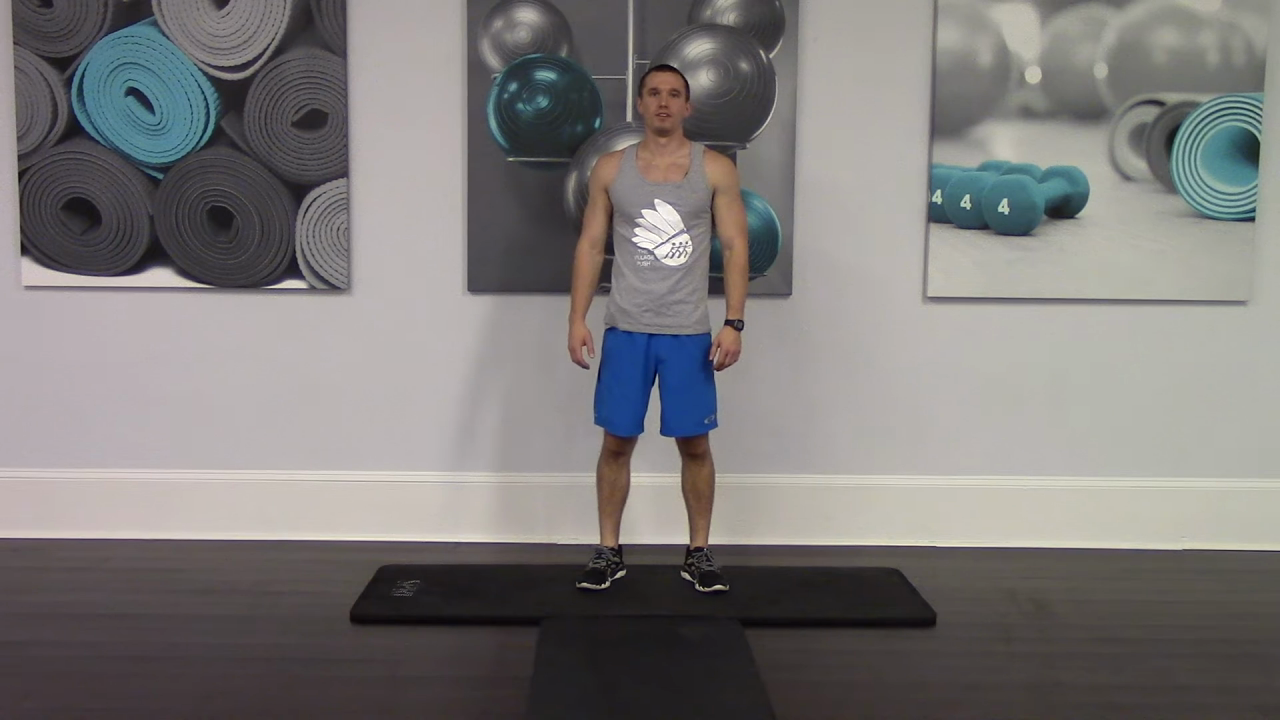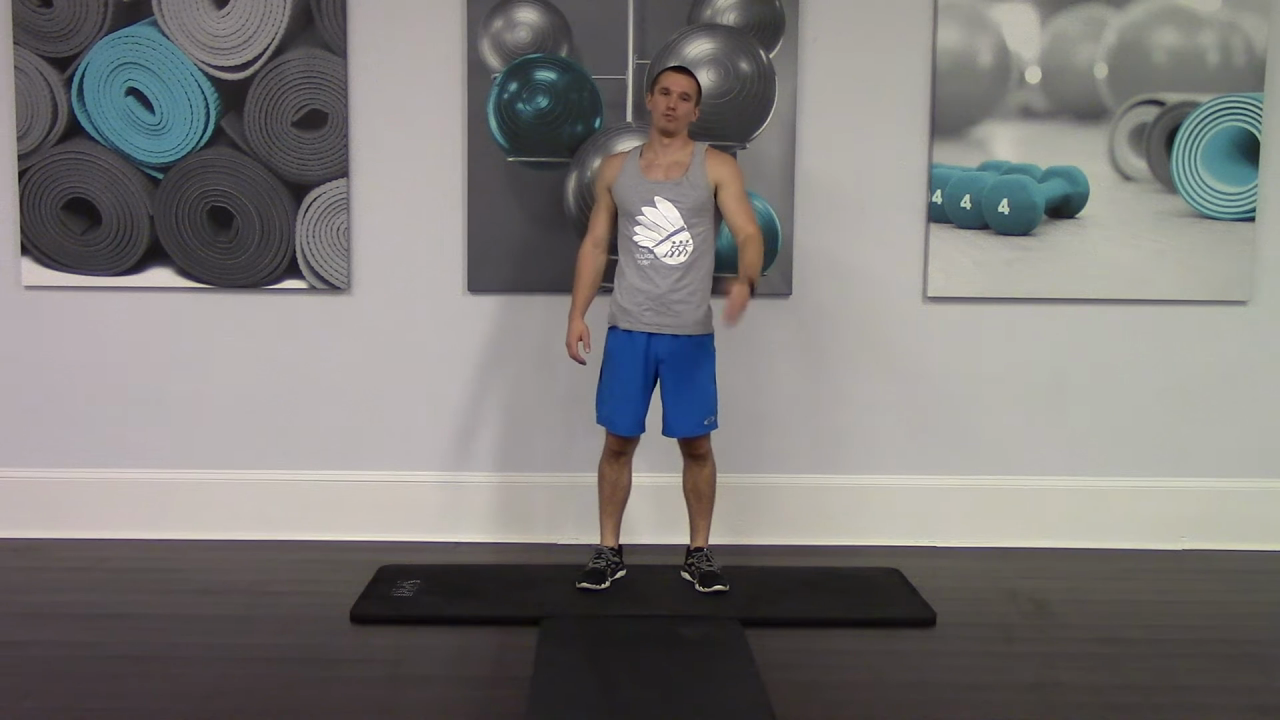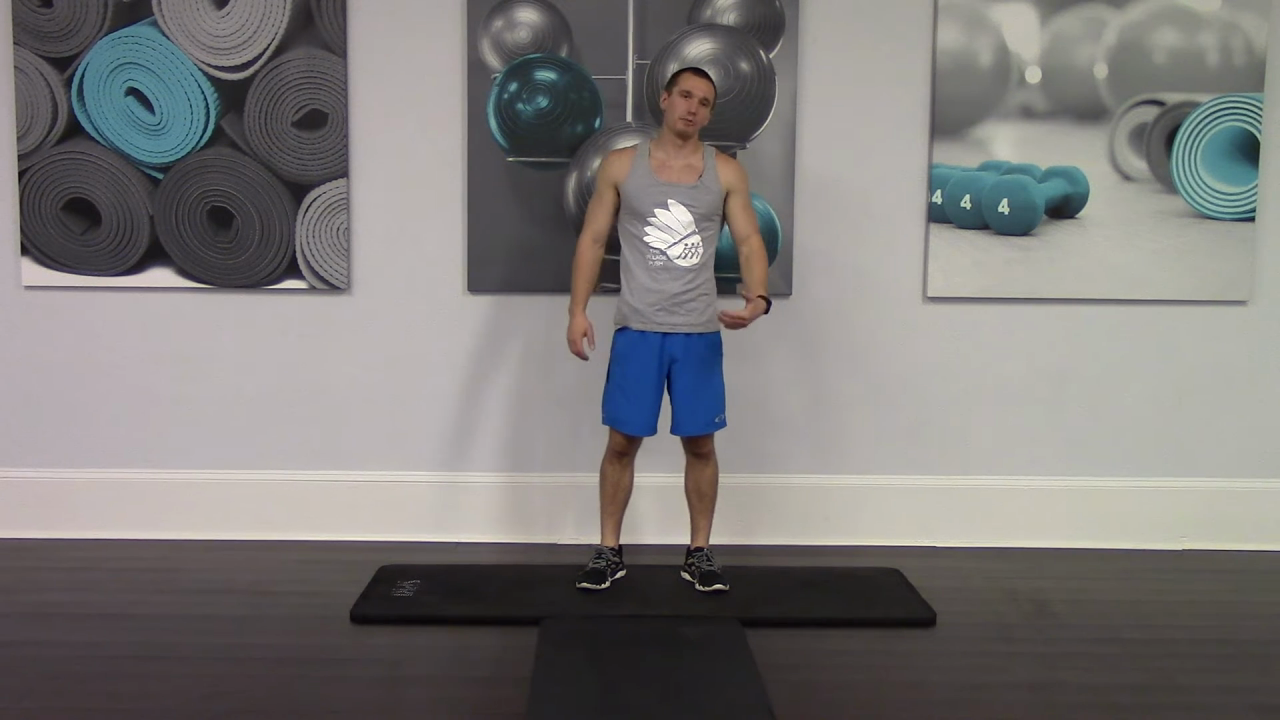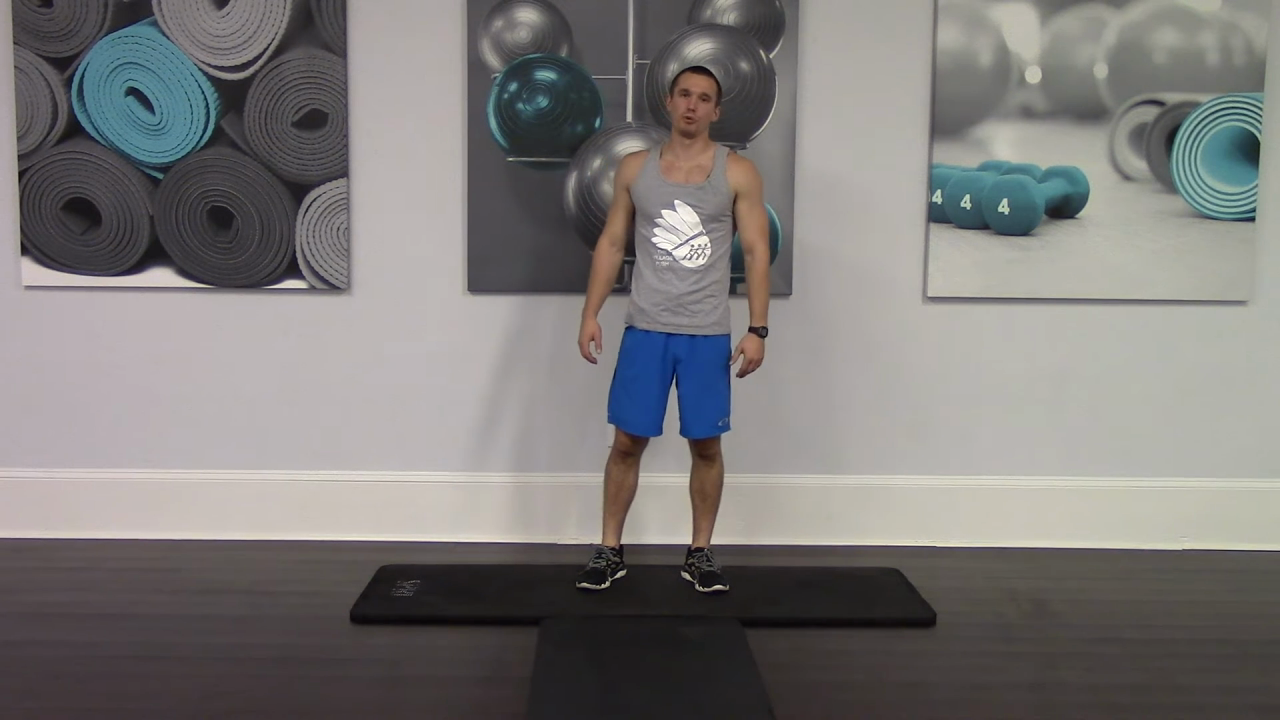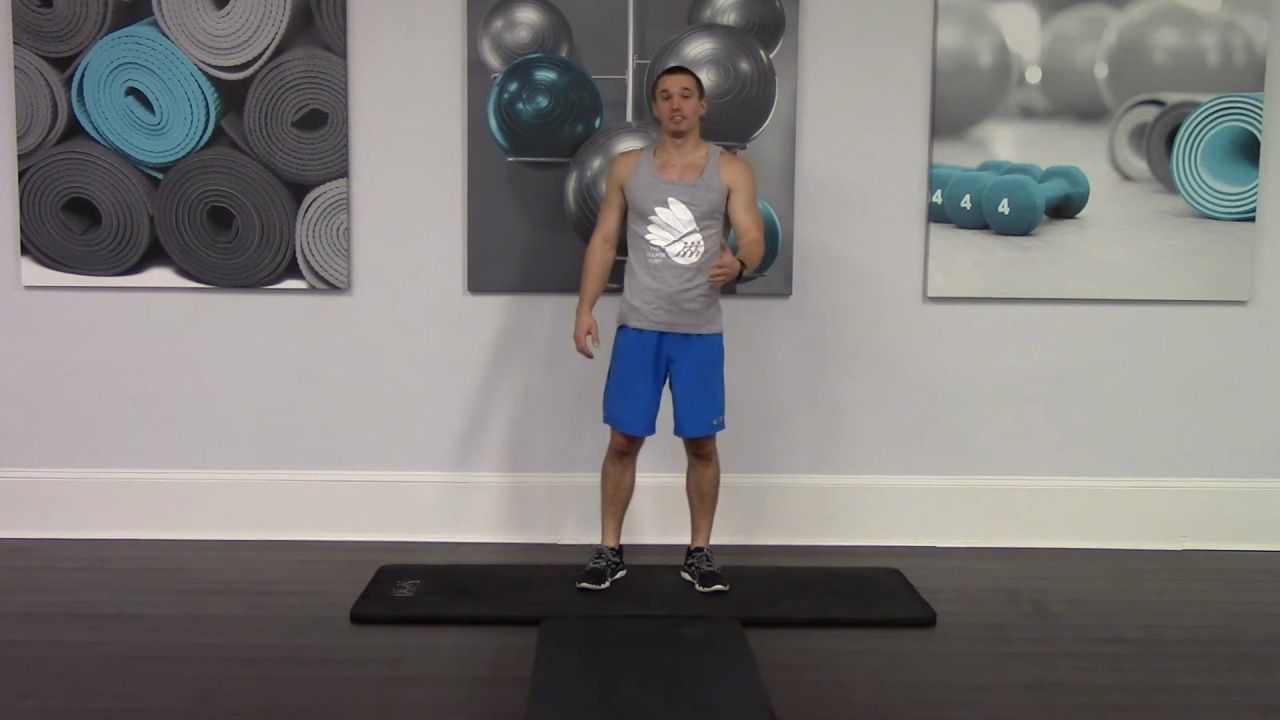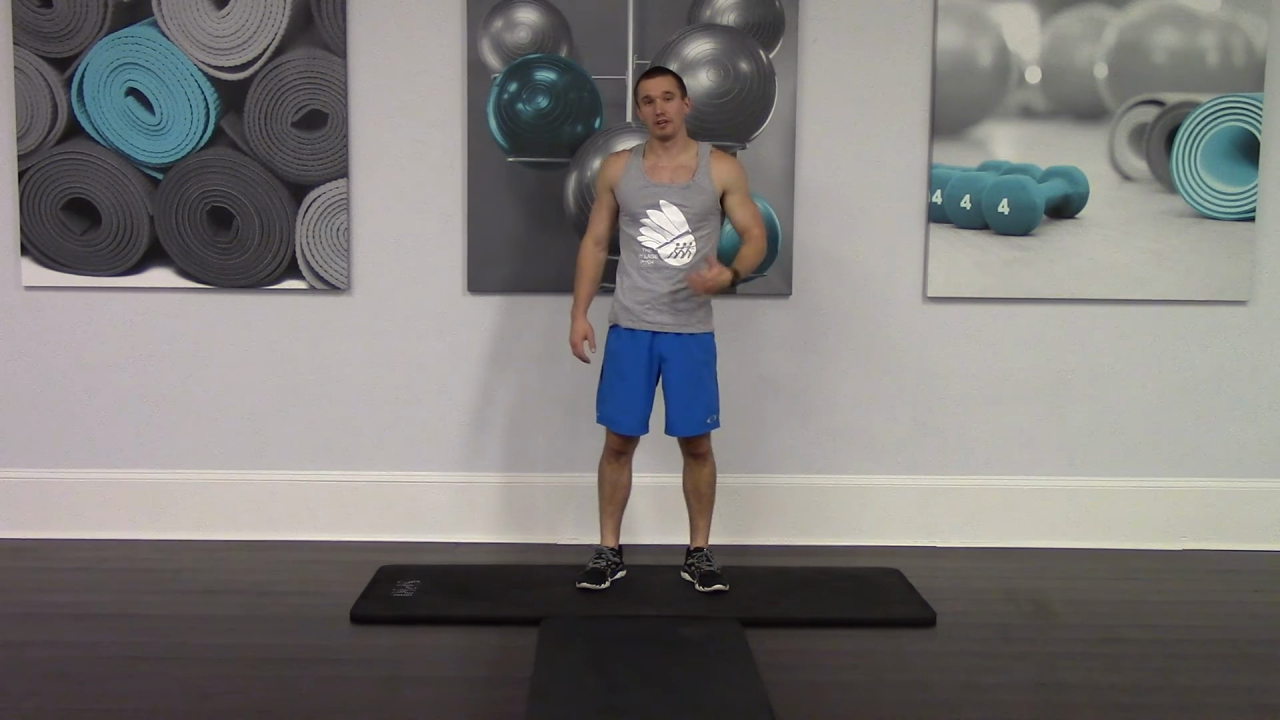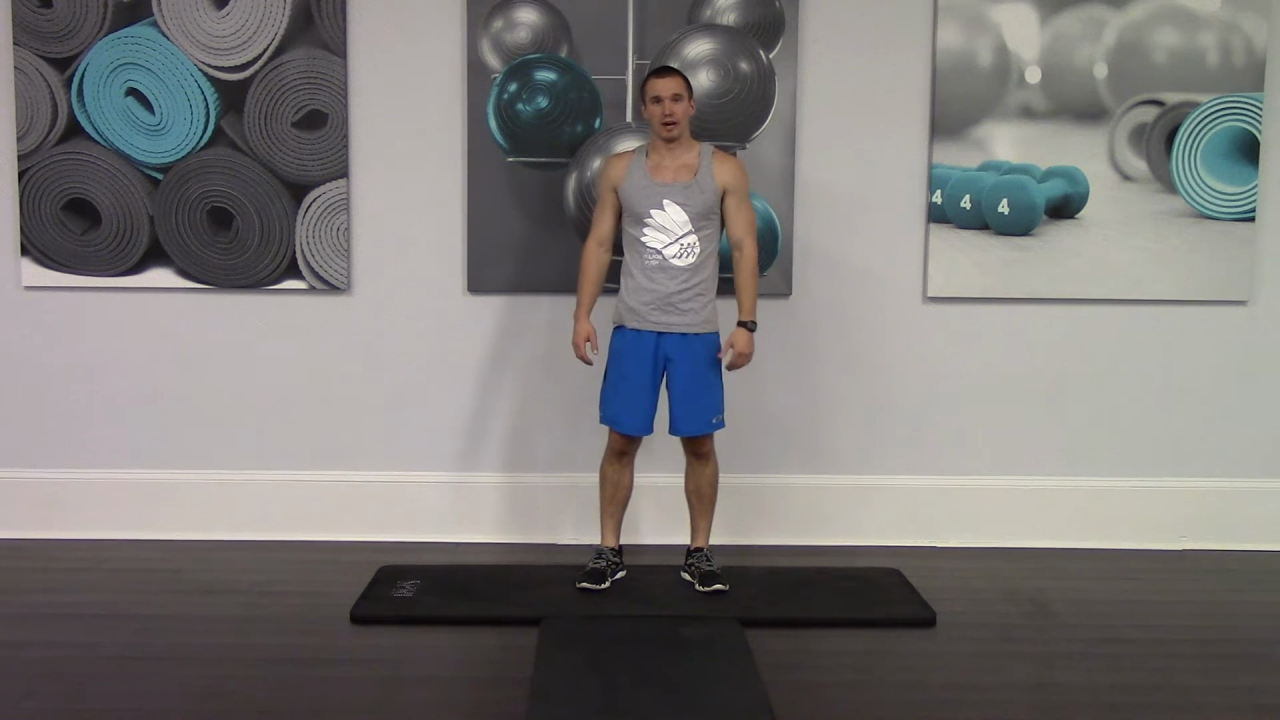
dt=0.7s
person 1, frame 1
left shoulder: (716, 168)
right shoulder: (610, 168)
left elbow: (735, 247)
right elbow: (591, 245)
left wrist: (733, 323)
right wrist: (577, 319)
left hip: (689, 332)
right hip: (626, 329)
left knee: (695, 443)
right knee: (616, 441)
left ankle: (698, 552)
right ankle: (609, 551)
person 1, frame 2
left shoulder: (717, 166)
right shoulder: (615, 169)
left elbow: (750, 235)
right elbow: (595, 245)
left wrist: (745, 282)
right wrist: (577, 315)
left hip: (691, 333)
right hip: (627, 329)
left knee: (696, 444)
right knee: (618, 441)
left ankle: (698, 553)
right ankle: (608, 551)
person 1, frame 3
left shoulder: (727, 171)
right shoulder: (620, 165)
left elbow: (749, 242)
right elbow: (592, 239)
left wrist: (757, 299)
right wrist: (577, 309)
left hip: (699, 332)
right hip: (637, 329)
left knee: (700, 443)
right knee: (622, 441)
left ankle: (699, 552)
right ankle: (609, 550)
person 1, frame 4
left shoulder: (738, 172)
right shoulder: (634, 167)
left elbow: (757, 253)
right elbow: (611, 243)
left wrist: (757, 330)
right wrist: (590, 314)
left hip: (708, 334)
right hip: (645, 329)
left knee: (706, 444)
right knee: (628, 441)
left ankle: (700, 553)
right ankle: (610, 550)
person 1, frame 5
left shoulder: (732, 169)
right shoulder: (627, 166)
left elbow: (753, 241)
right elbow: (604, 240)
left wrist: (737, 264)
right wrist: (584, 308)
left hip: (700, 331)
right hip: (637, 328)
left knee: (702, 443)
right knee: (624, 440)
left ankle: (699, 552)
right ankle: (609, 550)
person 1, frame 6
left shoulder: (722, 168)
right shoulder: (617, 168)
left elbow: (755, 233)
right elbow: (595, 242)
left wrist: (731, 273)
right wrist: (579, 312)
left hip: (692, 331)
right hip: (629, 328)
left knee: (696, 443)
right knee: (619, 440)
left ankle: (698, 553)
right ankle: (608, 551)
person 1, frame 7
left shoulder: (725, 169)
right shoulder: (619, 169)
left elbow: (745, 246)
right elbow: (599, 244)
left wrist: (746, 324)
right wrist: (582, 315)
left hip: (697, 331)
right hip: (633, 329)
left knee: (700, 444)
right knee: (621, 441)
left ankle: (699, 553)
right ankle: (608, 551)
